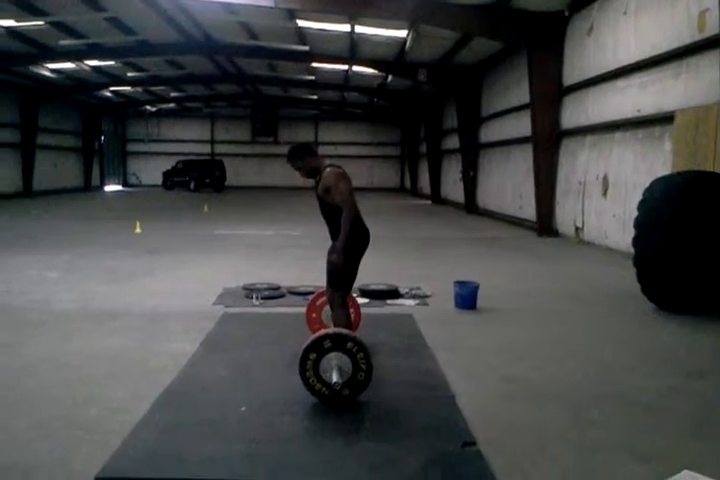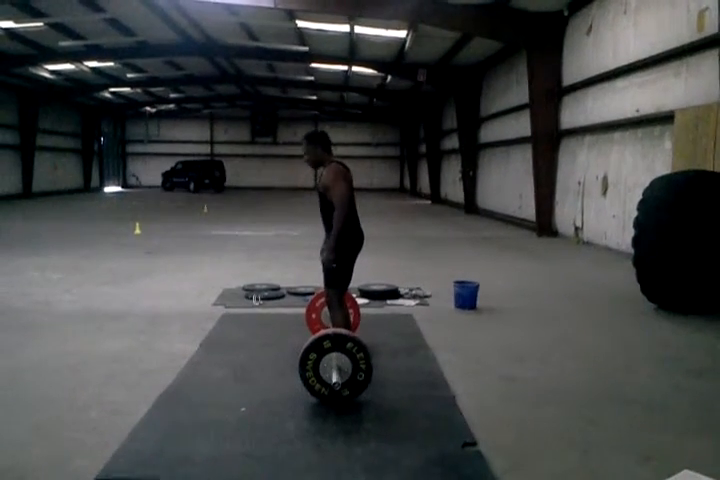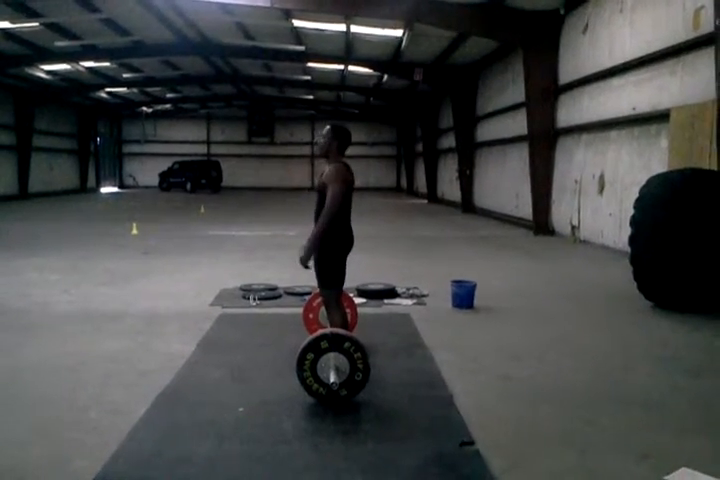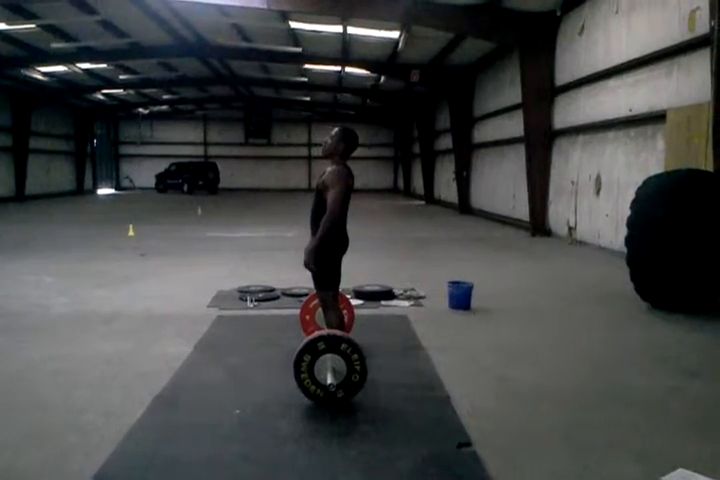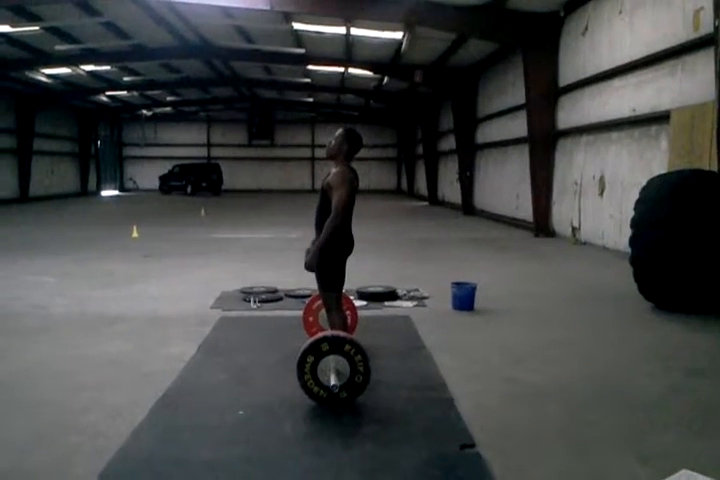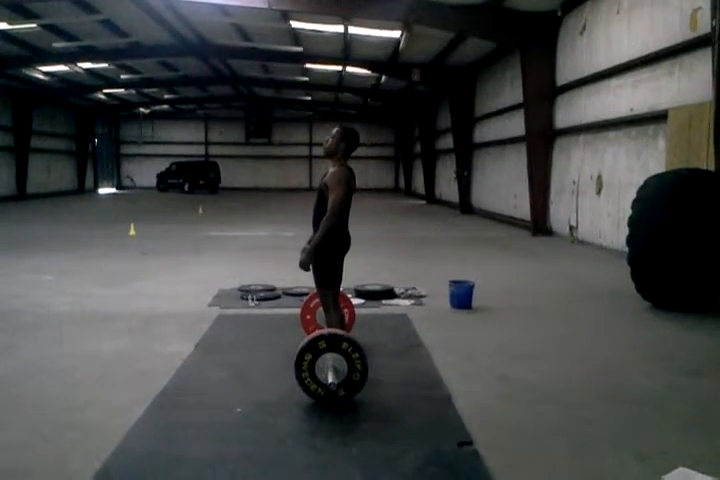
dt=0.4s
person 1, frame 1
left shoulder: (332, 175)
right shoulder: (323, 176)
left elbow: (349, 210)
left wrist: (340, 249)
right wrist: (336, 246)
left hip: (350, 241)
right hip: (344, 240)
left knee: (337, 298)
right knee: (334, 296)
person 1, frame 2
left shoulder: (333, 172)
right shoulder: (326, 171)
left elbow: (342, 210)
left wrist: (331, 247)
right wrist: (328, 242)
left hip: (344, 241)
right hip: (340, 239)
left knee: (334, 299)
right knee: (334, 297)
person 1, frame 3
left shoulder: (336, 171)
right shoulder: (335, 169)
left elbow: (329, 211)
left wrist: (310, 247)
right wrist: (312, 242)
left hip: (333, 241)
right hip: (332, 239)
left knee: (332, 299)
right knee: (331, 298)
person 1, frame 4
left shoulder: (337, 173)
right shoulder: (335, 171)
left elbow: (332, 215)
left wrist: (312, 249)
right wrist: (313, 244)
left hip: (328, 244)
right hip: (327, 242)
left knee: (329, 302)
right knee: (329, 300)
person 1, frame 5
left shoulder: (341, 174)
right shoulder: (340, 172)
left elbow: (336, 216)
left wrist: (316, 251)
right wrist: (315, 245)
left hip: (333, 245)
right hip: (331, 243)
left knee: (333, 304)
right knee: (332, 303)
person 1, frame 6
left shoulder: (339, 174)
right shoulder: (337, 171)
left elbow: (332, 216)
left wrist: (310, 250)
right wrist: (311, 243)
left hip: (330, 244)
right hip: (327, 242)
left knee: (330, 303)
right knee: (330, 301)
